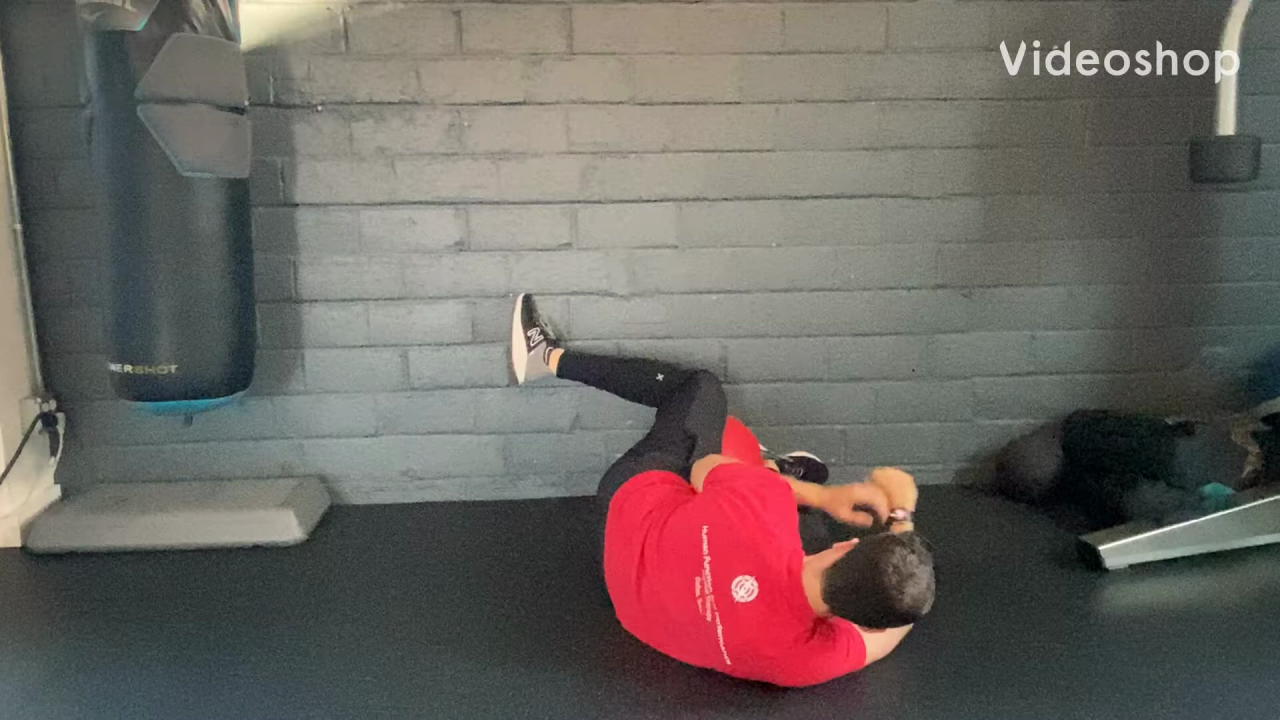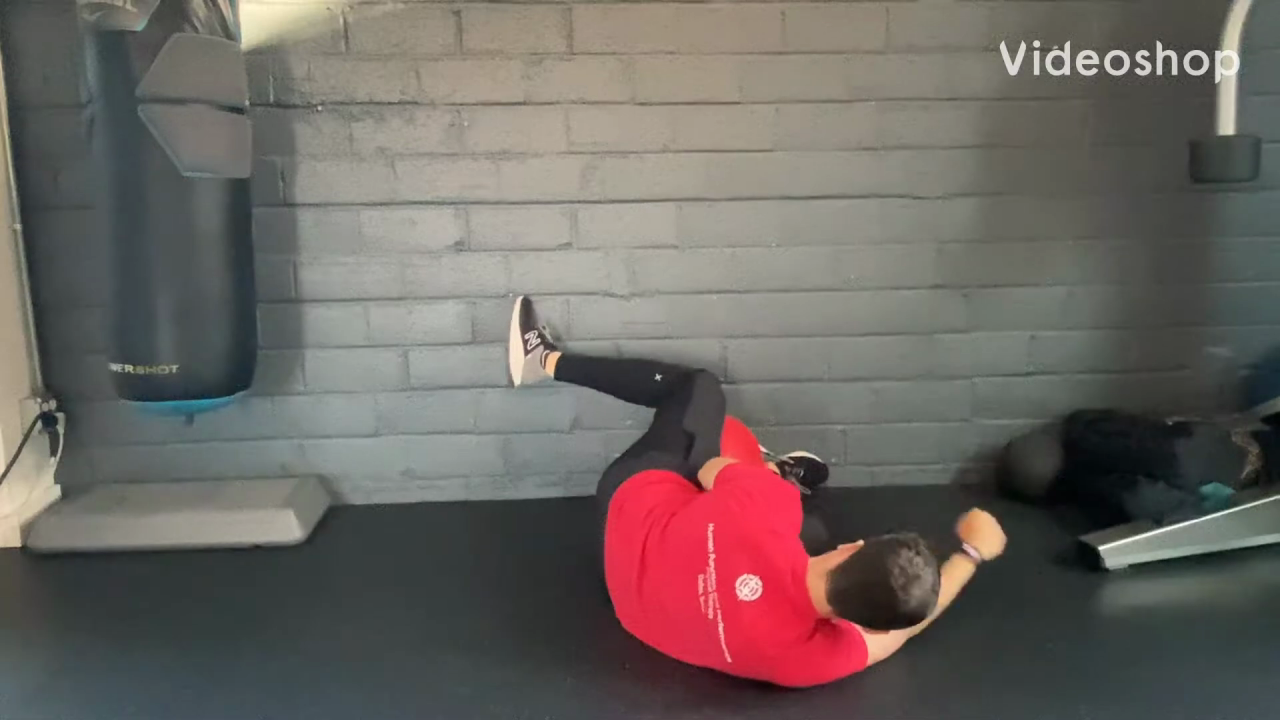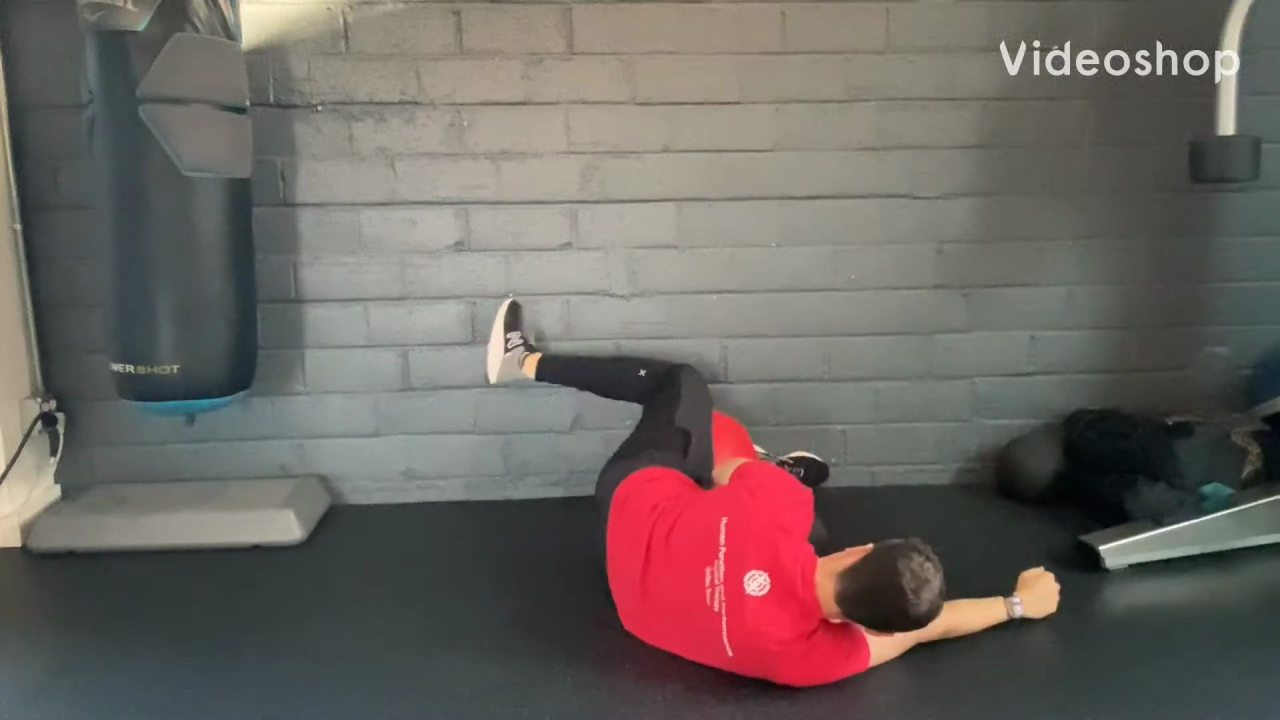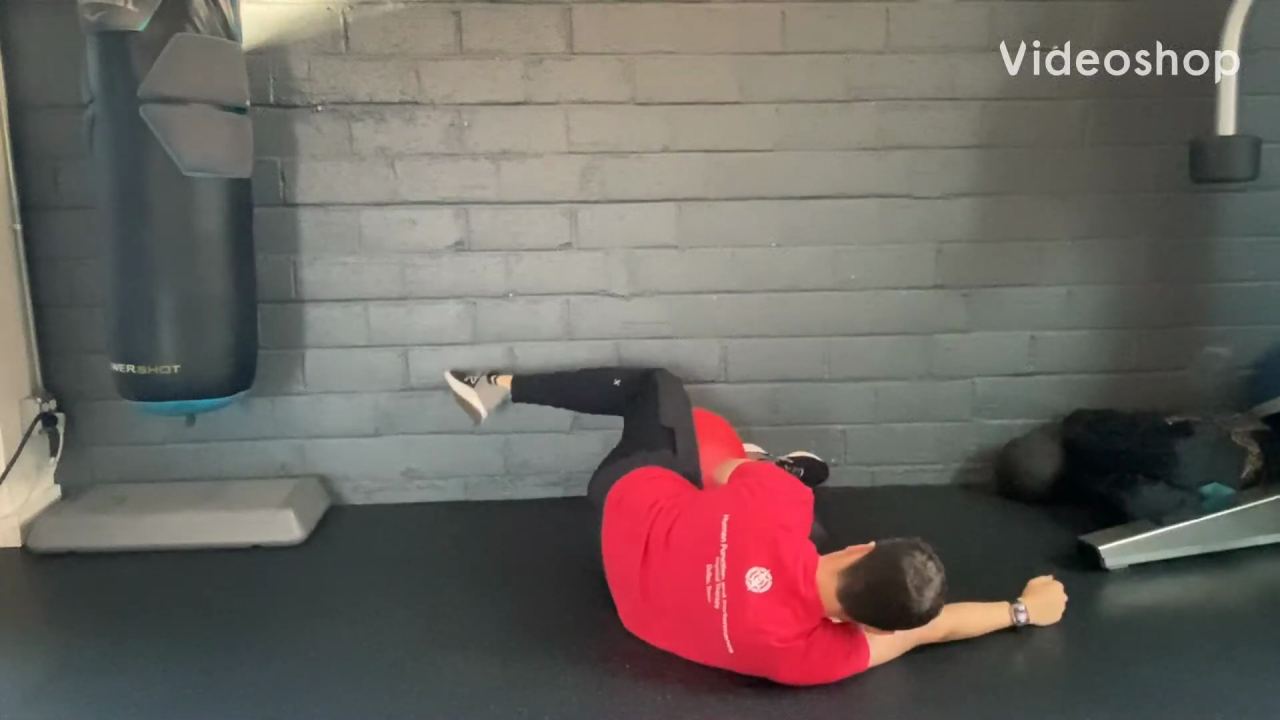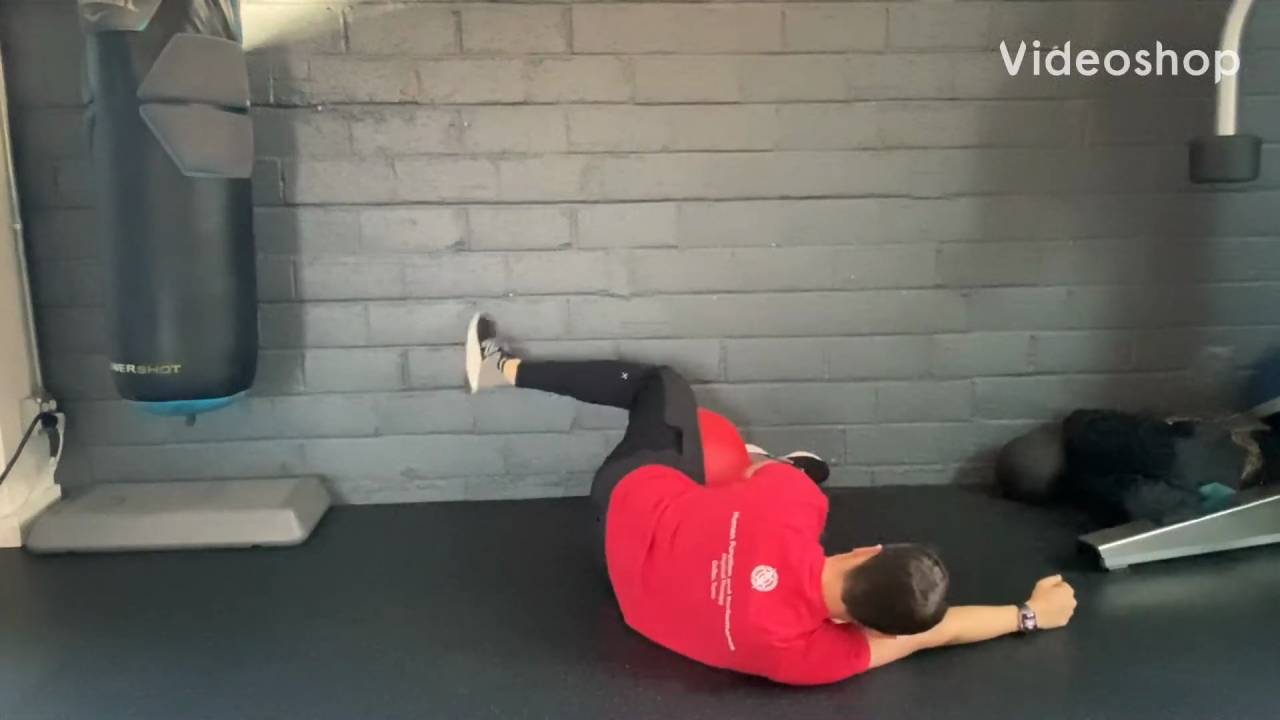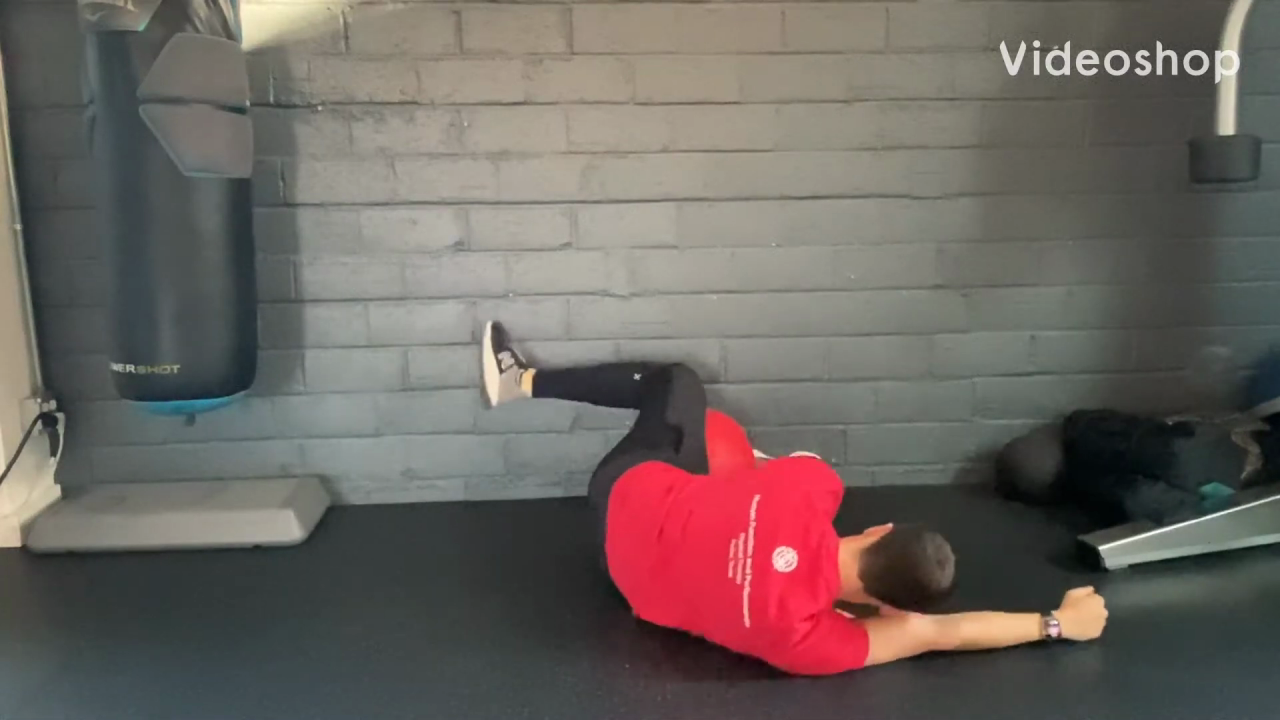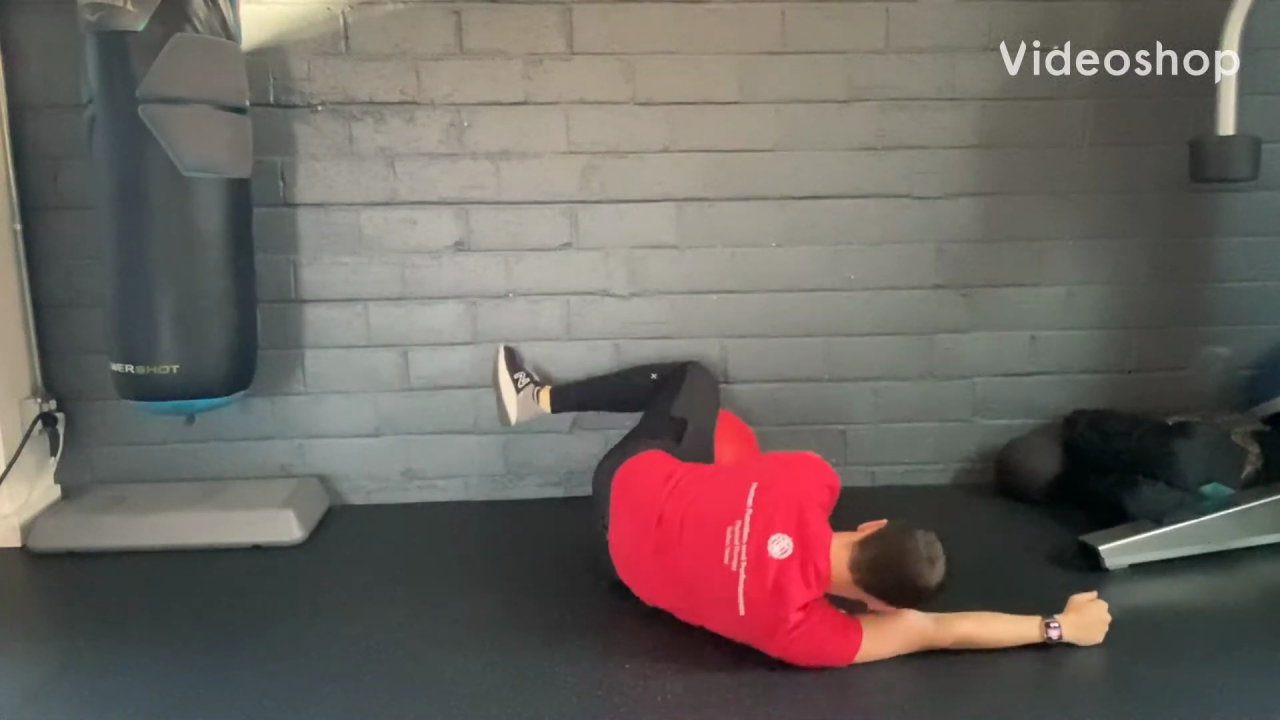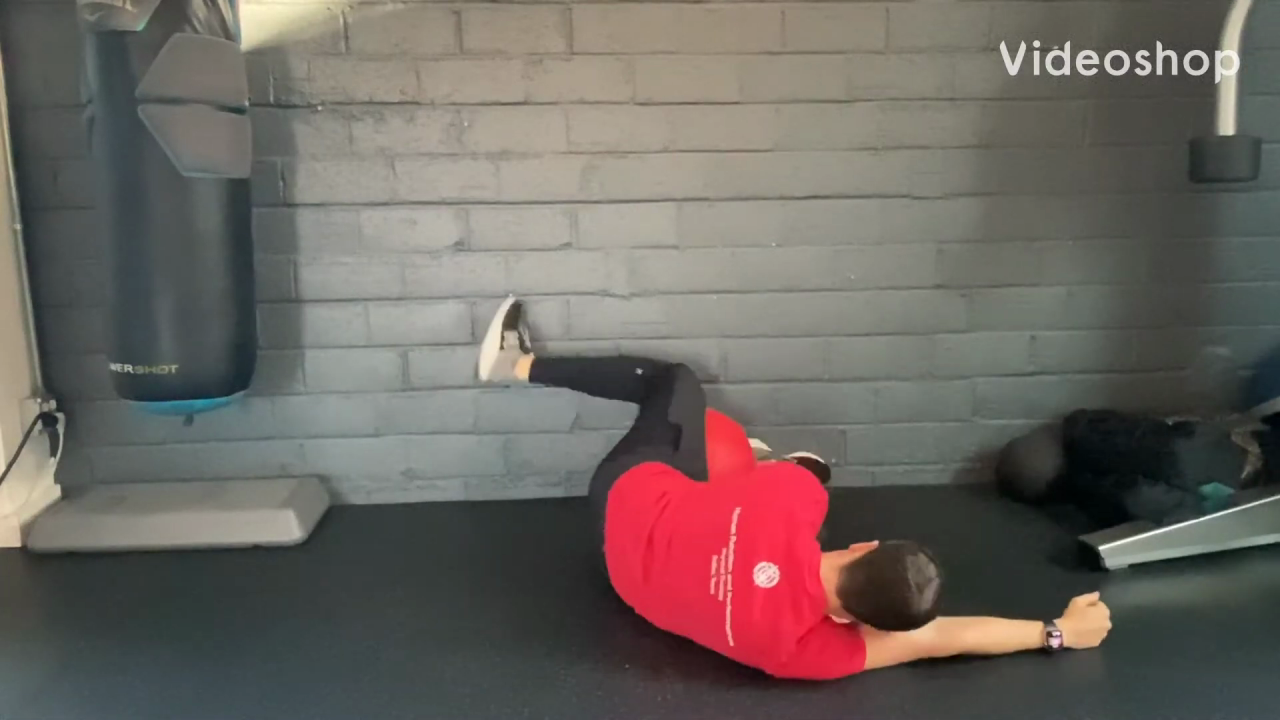
dt=0.3s
person 1, frame 1
left shoulder: (762, 506)
right shoulder: (812, 659)
left elbow: (705, 468)
right elbow: (891, 616)
left wrist: (824, 496)
right wrist: (902, 514)
left knee: (702, 385)
left ankle: (549, 358)
person 1, frame 2
left shoulder: (766, 504)
right shoulder: (808, 659)
left elbow: (713, 469)
right elbow: (909, 618)
right wrist: (973, 551)
left hip: (636, 494)
left knee: (698, 385)
left ankle: (548, 362)
person 1, frame 3
left shoulder: (778, 504)
right shoulder: (803, 657)
left elbow: (725, 470)
right elbow: (923, 627)
right wrist: (1021, 602)
left hip: (636, 494)
left knee: (682, 380)
left ankle: (527, 362)
person 1, frame 4
left shoulder: (778, 504)
right shoulder: (807, 657)
left elbow: (725, 473)
right elbow: (924, 630)
right wrist: (1023, 610)
left hip: (632, 495)
left knee: (658, 386)
left ankle: (500, 386)
person 1, frame 5
left shoulder: (792, 498)
right shoulder: (799, 656)
right elbow: (927, 634)
right wrist: (1032, 613)
left hip: (636, 494)
left knee: (663, 382)
left ankle: (504, 369)
person 1, frame 6
left shoulder: (809, 483)
right shoulder: (800, 639)
right elbow: (944, 634)
right wrist: (1059, 623)
left hip: (636, 487)
right hip: (632, 544)
left knee: (676, 380)
left ankle: (520, 381)
person 1, frame 7
left shoulder: (805, 478)
right shoulder: (795, 630)
right elbow: (938, 632)
right wrist: (1060, 626)
left hip: (634, 480)
right hip: (638, 521)
left knee: (693, 378)
left ankle: (539, 398)
person 1, frame 8
left shoulder: (788, 495)
right shoulder: (799, 651)
right elbow: (943, 640)
right wrist: (1062, 631)
left hip: (634, 489)
right hip: (641, 521)
left knee: (675, 380)
left ankle: (518, 362)
